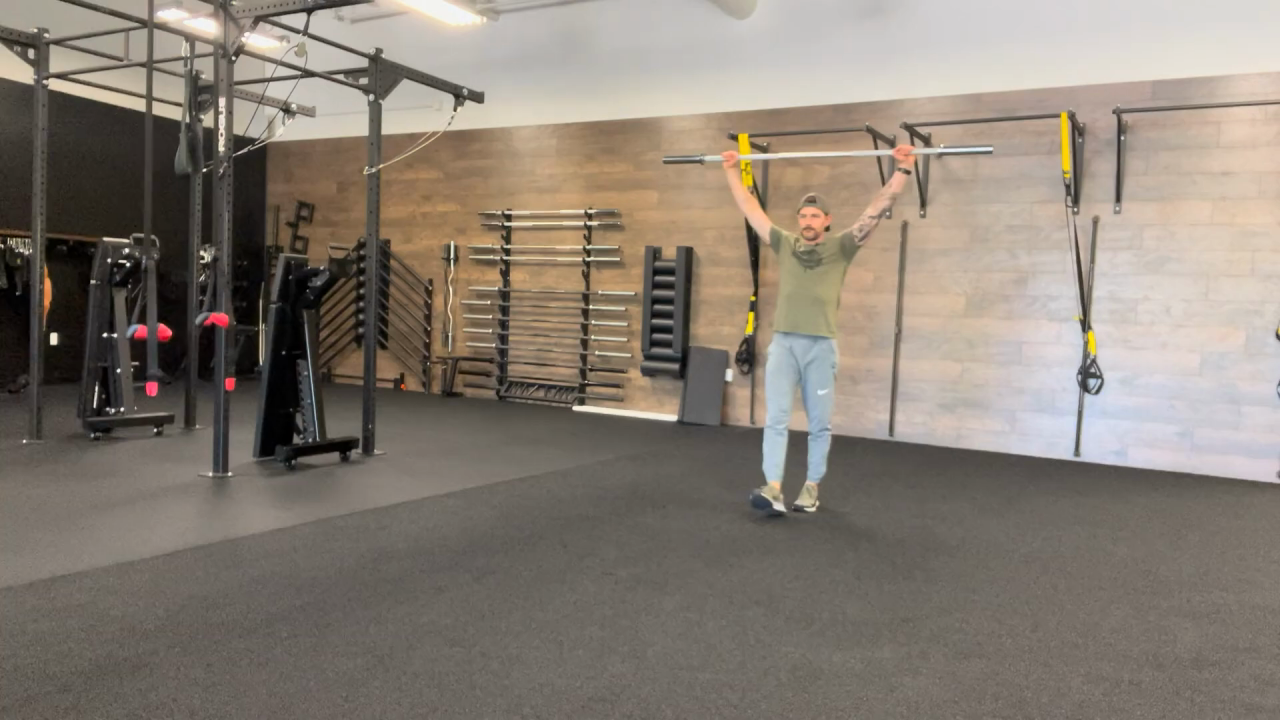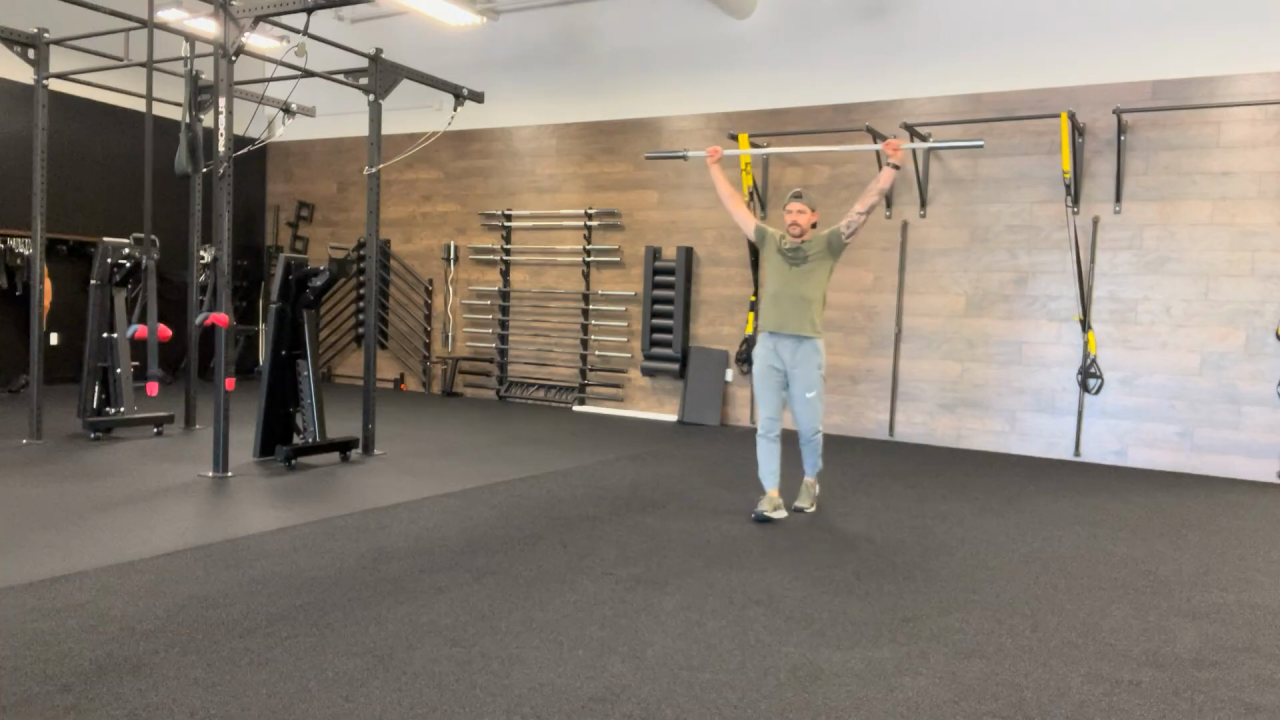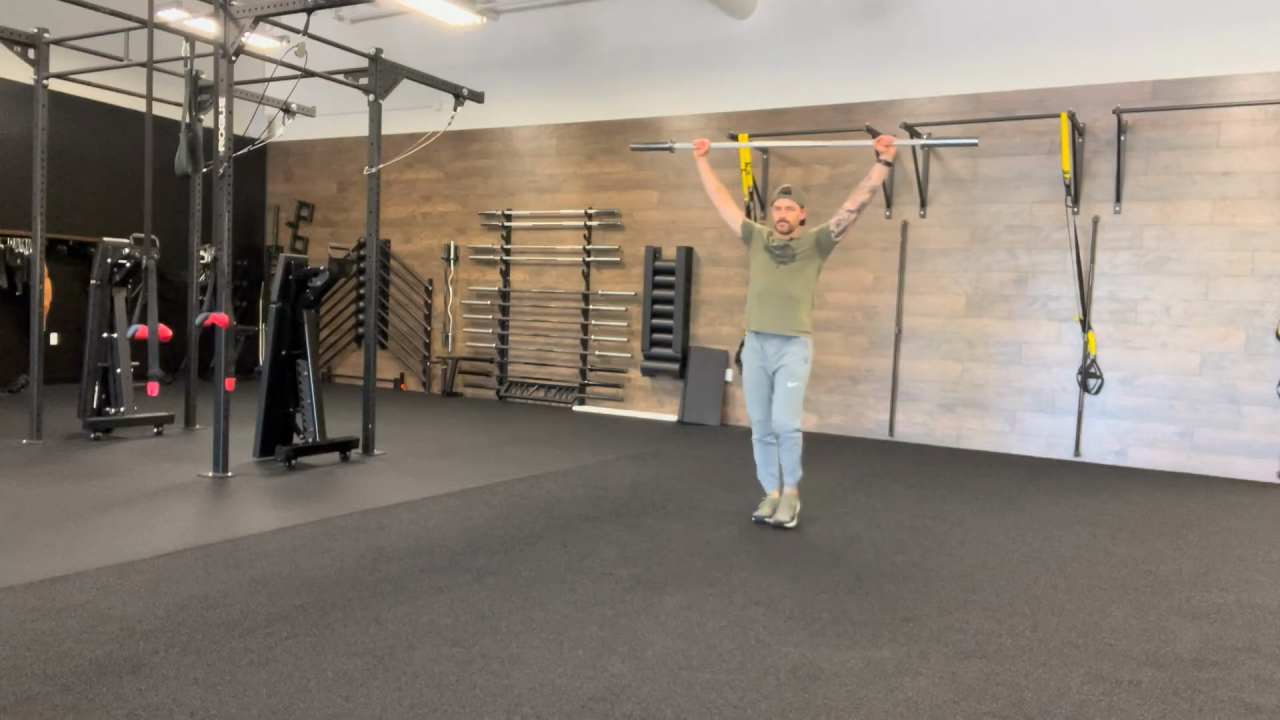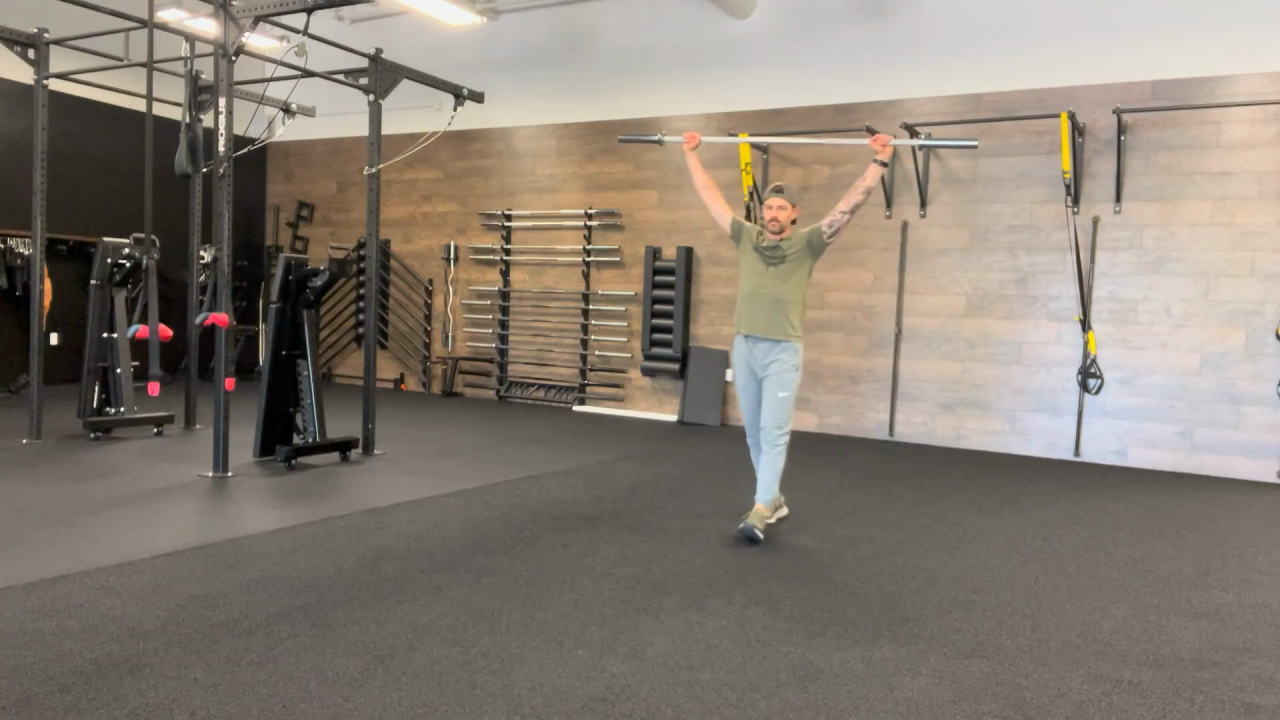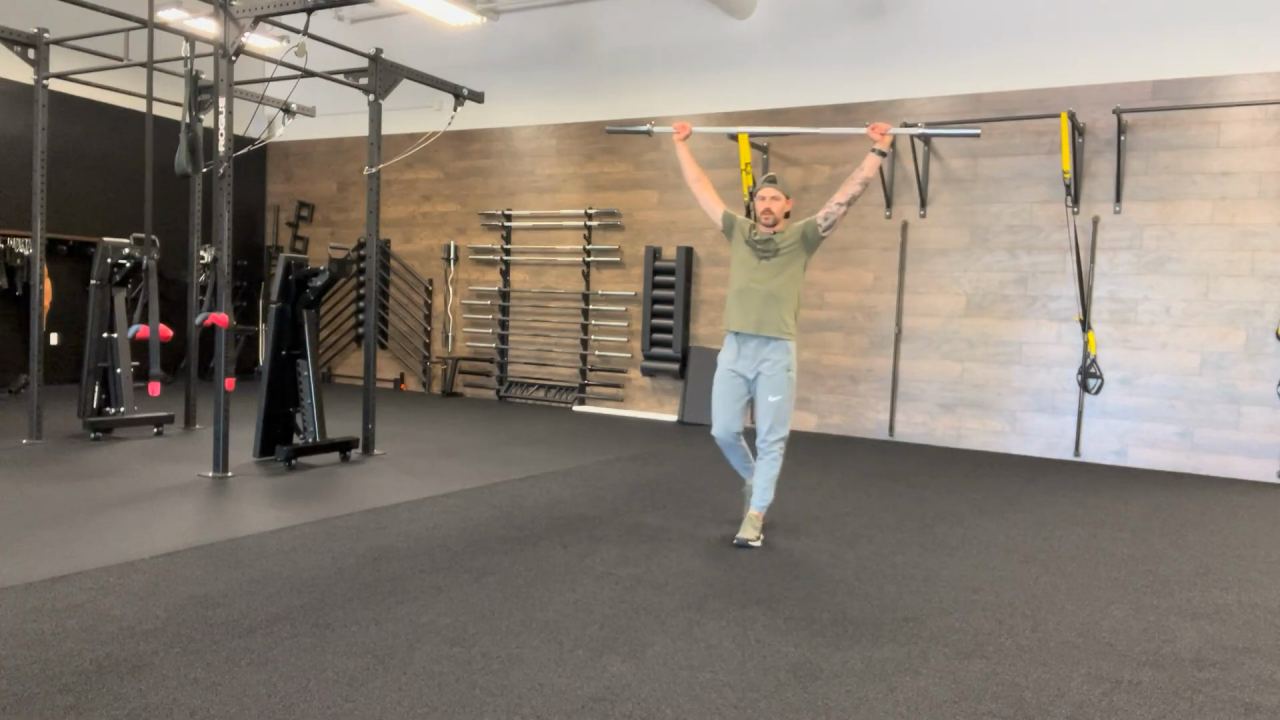
dt=0.3s
person 1, frame 1
left shoulder: (841, 247)
right shoulder: (784, 244)
left elbow: (878, 209)
right elbow: (751, 209)
left wrist: (903, 169)
right wrist: (732, 171)
left hip: (820, 346)
right hip: (783, 343)
left knee: (818, 424)
right knee: (776, 417)
left ankle: (811, 486)
right ankle: (772, 488)
person 1, frame 2
left shoulder: (828, 244)
right shoulder: (769, 240)
left elbow: (866, 205)
right elbow: (734, 204)
left wrist: (892, 164)
right wrist: (715, 166)
left hip: (806, 346)
right hip: (768, 345)
left knee: (808, 427)
right knee: (767, 425)
left ankle: (811, 480)
right ankle: (772, 496)
person 1, frame 3
left shoulder: (816, 242)
right shoulder: (756, 238)
left elbow: (856, 202)
right elbow: (721, 199)
left wrist: (884, 161)
right wrist: (702, 159)
left hip: (793, 345)
right hip: (755, 344)
left knee: (785, 422)
right knee: (762, 429)
left ankle: (790, 493)
right ankle: (771, 495)
person 1, frame 4
left shoulder: (808, 242)
right shoulder: (746, 236)
left elbow: (850, 204)
right elbow: (710, 196)
left wrist: (880, 160)
right wrist: (691, 153)
left hip: (783, 350)
right hip: (745, 346)
left knee: (773, 433)
right knee: (755, 433)
left ankle: (759, 511)
right ankle: (774, 499)
person 1, frame 5
left shoulder: (802, 236)
right shoulder: (737, 230)
left elbow: (847, 194)
right elbow: (700, 187)
left wrist: (878, 150)
right wrist: (681, 143)
left hip: (775, 350)
right hip: (733, 345)
left knee: (770, 439)
right knee: (723, 431)
left ankle: (755, 515)
right ankle: (756, 480)
